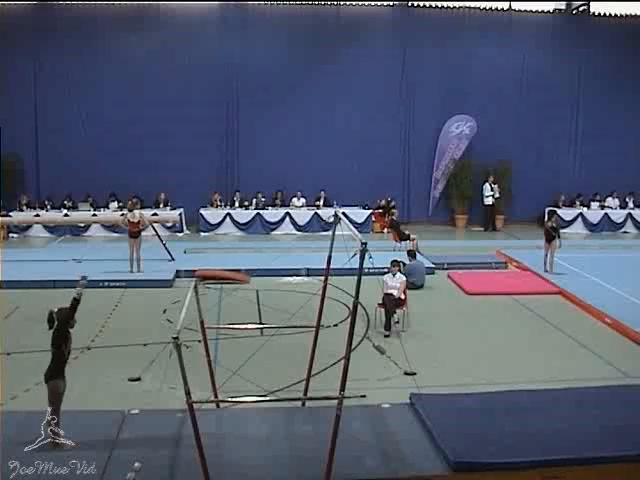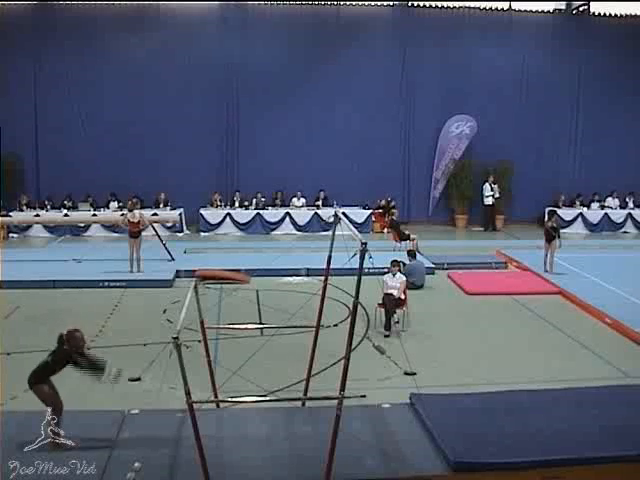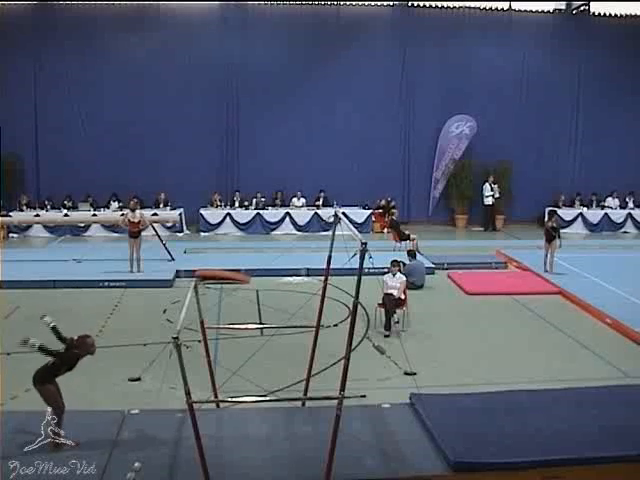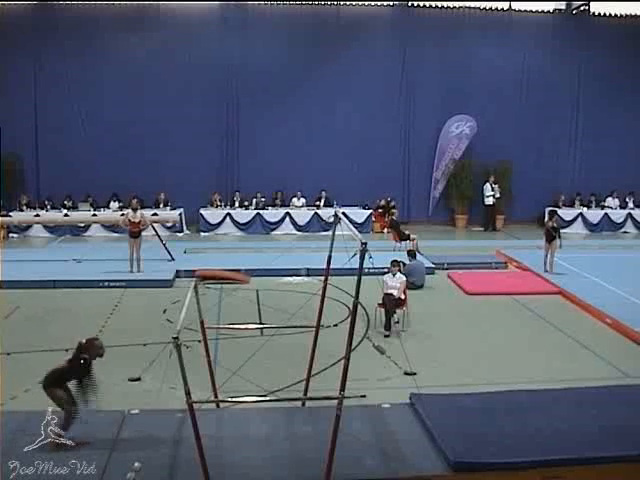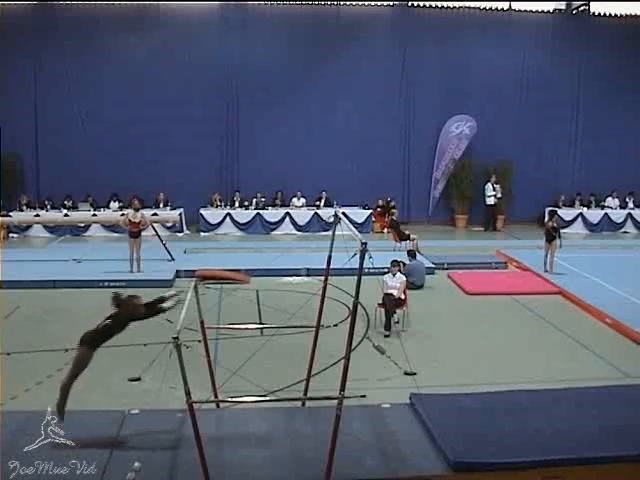
dt=0.4s
person 1, frame 1
left shoulder: (63, 332)
right shoulder: (59, 332)
left elbow: (71, 311)
right elbow: (70, 314)
left wrist: (79, 289)
right wrist: (79, 290)
left hip: (58, 375)
right hip: (54, 376)
left knee: (55, 409)
right knee: (55, 409)
person 1, frame 2
left shoulder: (70, 350)
right shoulder: (66, 354)
left elbow: (88, 360)
right elbow: (84, 366)
left wrist: (106, 368)
right wrist: (107, 372)
left hip: (43, 379)
right hip: (37, 381)
left knee: (58, 407)
right knee: (56, 408)
right ankle: (54, 441)
person 1, frame 3
left shoulder: (75, 352)
right shoulder: (74, 356)
left elbow: (60, 336)
right elbow: (53, 353)
left wrist: (51, 323)
right wrist: (34, 344)
left hip: (48, 378)
right hip: (42, 379)
left knee: (59, 408)
right knee: (58, 409)
right ankle: (56, 441)
person 1, frame 4
left shoulder: (86, 360)
right shoulder: (83, 362)
left elbow: (82, 381)
left hip: (58, 382)
right hip: (51, 384)
left knee: (72, 411)
right knee: (71, 412)
person 1, frame 5
left shoulder: (125, 314)
right shoulder: (124, 316)
left elbow: (148, 306)
right elbow: (149, 313)
left wrist: (168, 295)
right wrist: (167, 305)
left hip: (91, 341)
right hip: (89, 342)
left knee: (73, 375)
right knee: (73, 376)
left ankle: (61, 404)
right ankle: (61, 406)
